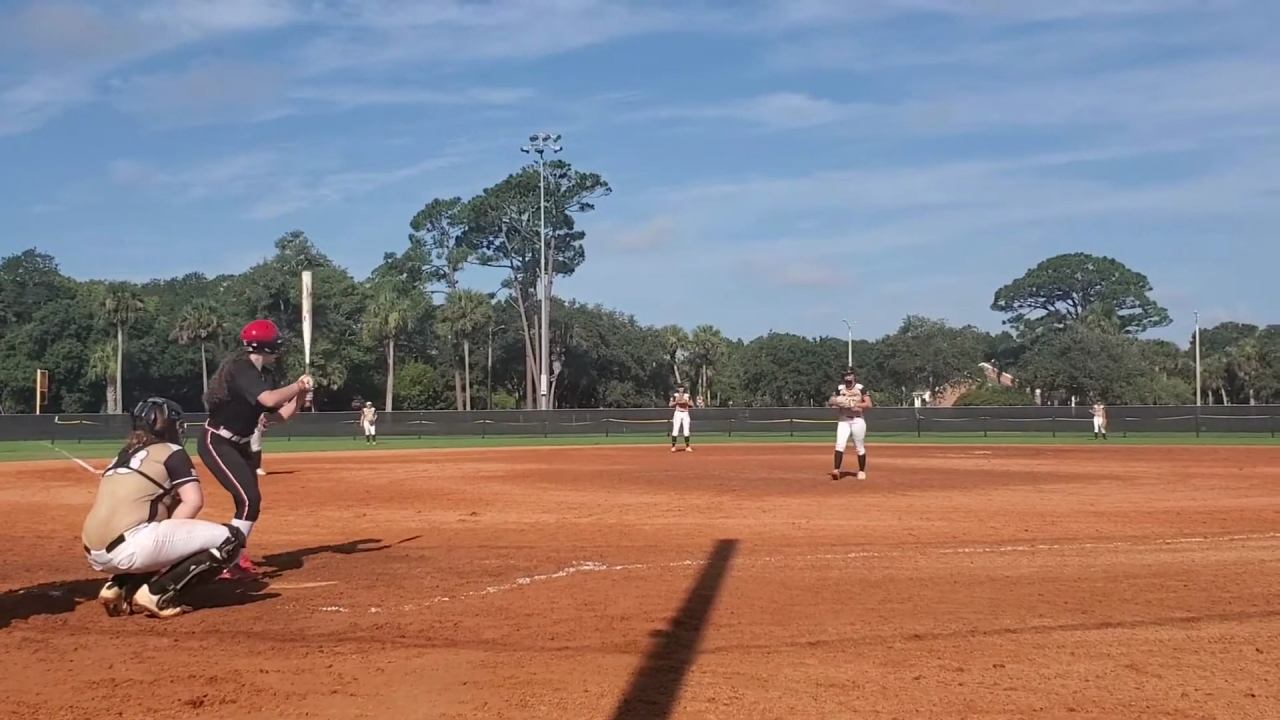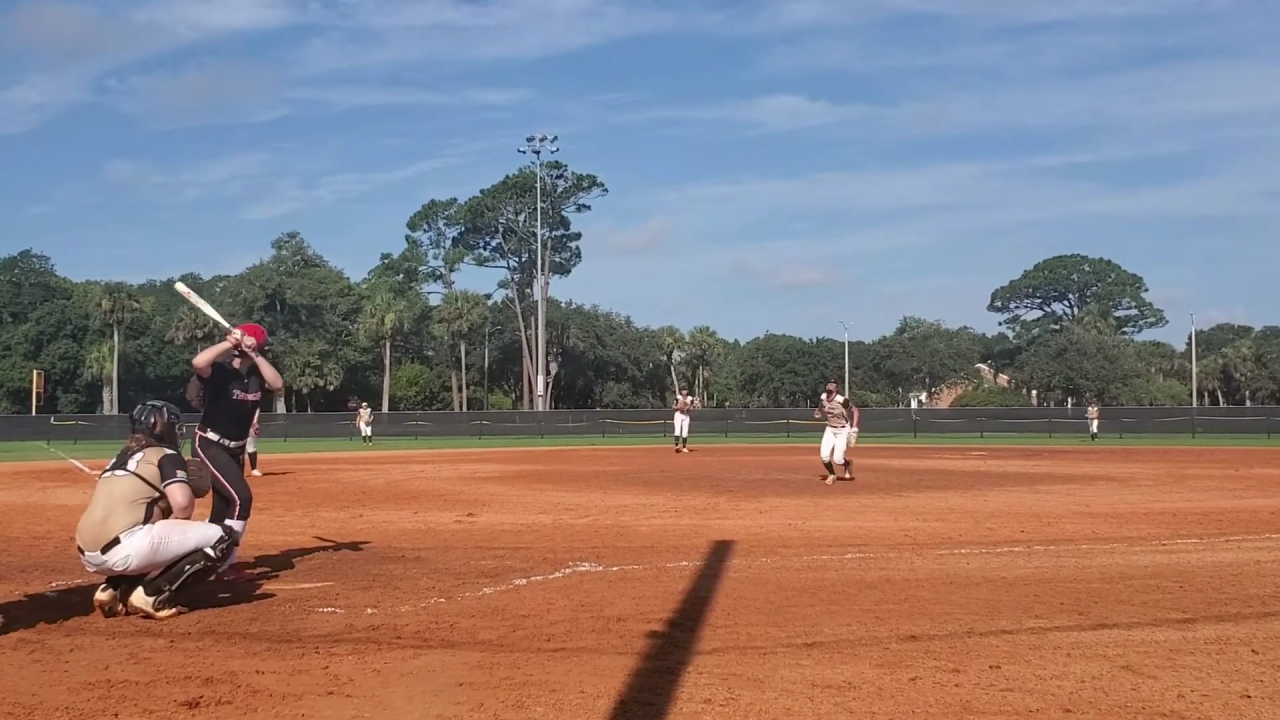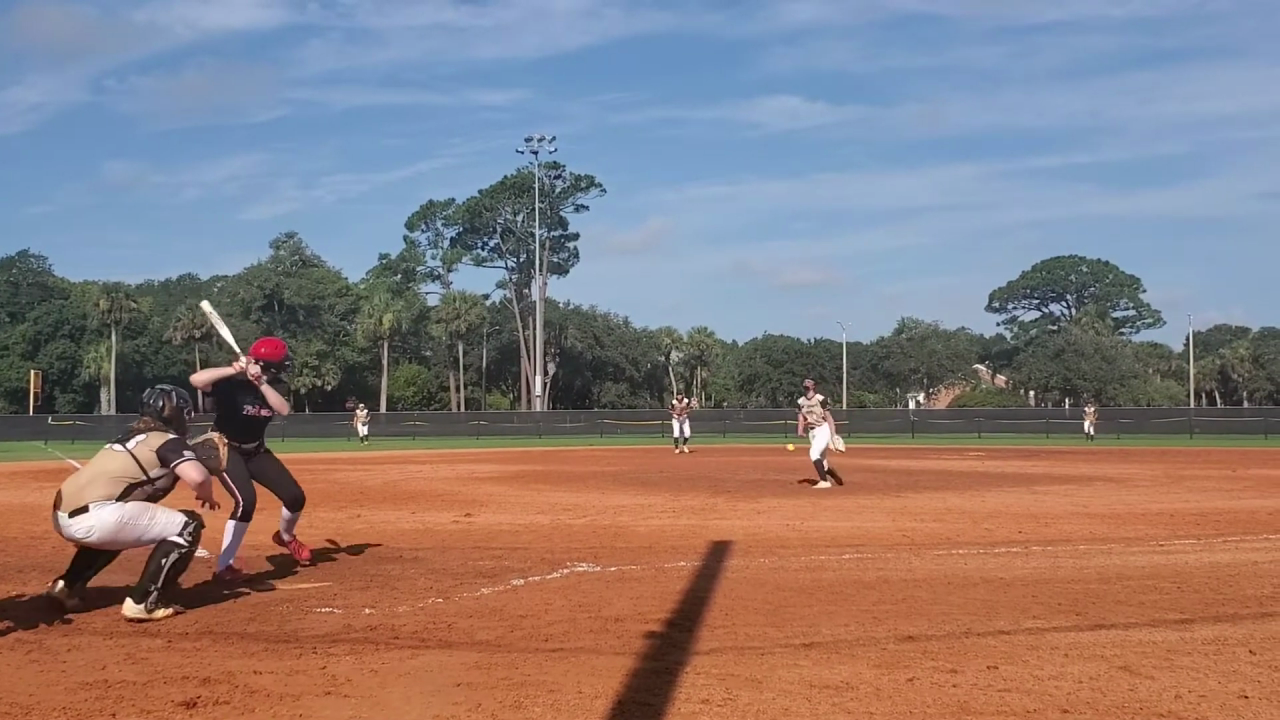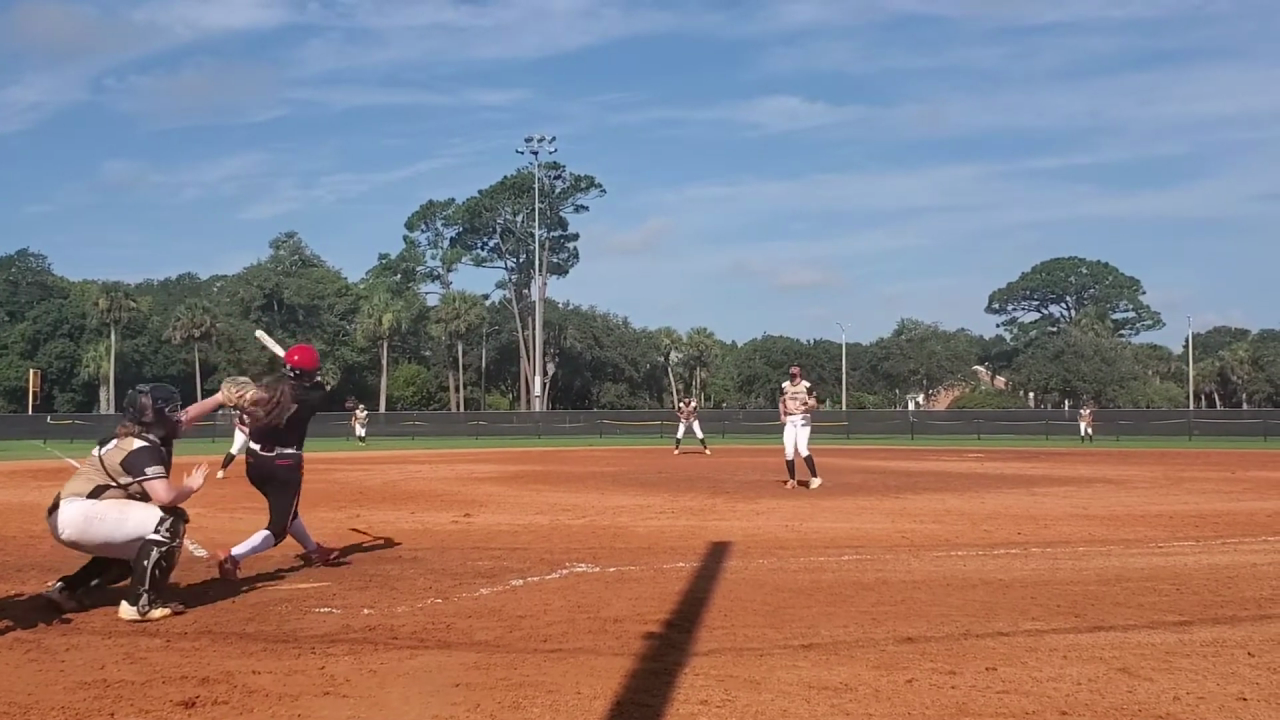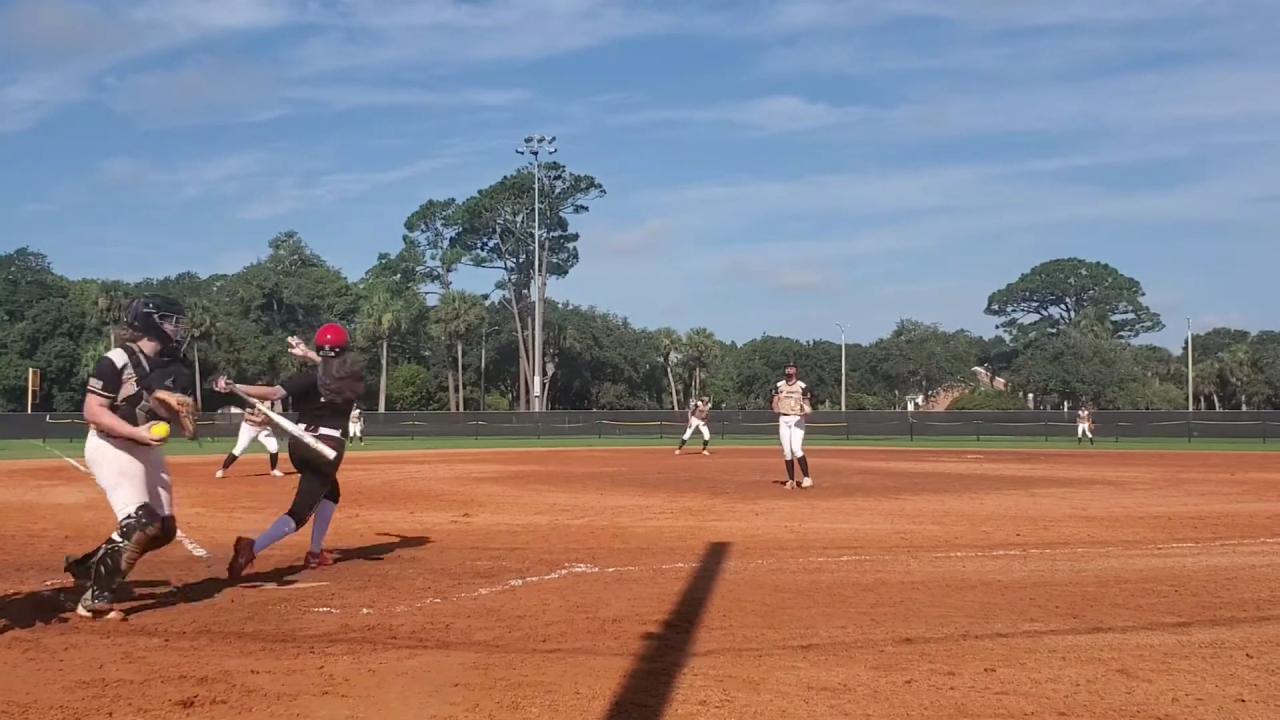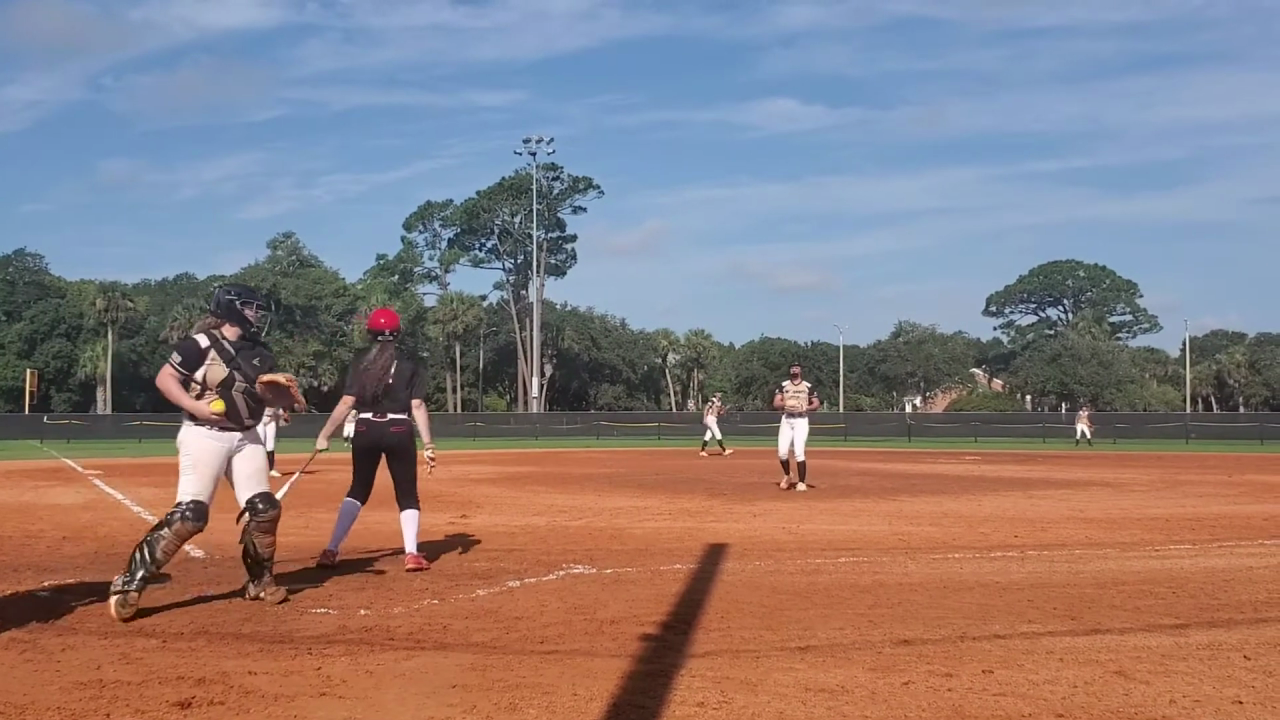
dt=0.5s
person 1, frame 1
left shoulder: (124, 455)
right shoulder: (171, 451)
right elbow: (193, 501)
right wrist: (168, 538)
left hip: (96, 553)
right hip: (128, 546)
right knee: (230, 538)
left ankle: (117, 588)
right ankle: (157, 594)
person 1, frame 2
left shoulder: (123, 457)
right shoulder: (166, 455)
right elbow: (182, 502)
right wrist: (184, 519)
right hip: (123, 548)
left knee: (158, 536)
right knee: (222, 537)
left ankle: (113, 590)
right ankle: (153, 596)
person 1, frame 3
left shoulder: (135, 437)
right shoulder: (170, 441)
right elbow: (197, 477)
right wrist: (207, 496)
left hip: (65, 516)
right hip: (95, 517)
right knee: (188, 526)
left ankle: (69, 586)
right ankle: (144, 602)
person 1, frame 4
left shoulder: (136, 436)
right shoulder: (142, 449)
left elbow: (185, 417)
right elbow: (166, 496)
left wrist: (221, 398)
right wrist: (191, 487)
left hip: (68, 519)
right hip: (77, 515)
left knee: (145, 549)
right knee: (170, 521)
left ankle: (68, 589)
right ankle: (140, 604)
person 1, frame 5
left shoulder: (175, 363)
right shoulder: (117, 360)
right elbow: (95, 411)
right wrist: (134, 431)
left hip: (150, 451)
right hip: (113, 447)
left knee: (161, 529)
right knee: (139, 521)
left ankle: (86, 568)
right ankle: (96, 596)
person 1, frame 6
left shoulder: (258, 350)
right shoulder: (200, 344)
right elbow: (164, 379)
right wrist: (192, 404)
left hip: (246, 437)
right hip: (203, 436)
left knee: (265, 509)
right knee: (189, 514)
left ankle: (259, 581)
right ankle: (129, 582)
person 2, frame 1
left shoulder: (263, 374)
right shoulder: (240, 368)
left elbow: (280, 416)
right elbow: (268, 400)
left wrist: (299, 396)
right wrist: (297, 386)
left hip: (239, 444)
right hip: (217, 443)
left knee: (248, 501)
right knee: (250, 499)
right ankle: (229, 564)
person 2, frame 2
left shoulder: (255, 373)
right shoulder: (220, 372)
left elbow: (277, 384)
right elbow: (198, 362)
left wrist: (254, 354)
right wrist: (228, 342)
left hip: (235, 450)
right hip: (209, 446)
left knee: (223, 511)
right knee: (241, 498)
right ankle: (224, 566)
person 2, frame 3
left shoulder: (276, 386)
right shoulder: (233, 384)
left elbow: (283, 409)
right elbow: (196, 380)
left wrist: (258, 381)
right wrist: (231, 370)
left hip: (256, 450)
right hip: (226, 450)
left knee: (294, 496)
right knee: (246, 501)
left ankle: (286, 536)
right ankle: (223, 566)
person 2, frame 4
left shoulder: (269, 386)
right shoulder: (312, 394)
left hip: (254, 461)
right hip: (284, 464)
left knee: (284, 509)
right knee: (278, 529)
left ankle: (313, 550)
right ankle: (232, 557)
person 2, frame 5
left shoulder: (309, 375)
right shoulder: (352, 372)
left elbow: (275, 393)
left wrist: (233, 387)
right wrist: (307, 353)
left hip: (299, 444)
right hip: (329, 446)
left knee: (330, 490)
right knee: (301, 512)
left ankle: (314, 552)
right ankle: (251, 547)
person 2, frame 6
left shoulder: (361, 363)
right shoulder: (409, 365)
left elbow: (347, 403)
right elbow: (418, 406)
left wrist: (323, 436)
right wrist: (428, 445)
left hip: (366, 431)
right hip: (399, 432)
left knee: (358, 491)
right knee: (407, 495)
left ankle: (330, 551)
right ankle: (412, 554)
